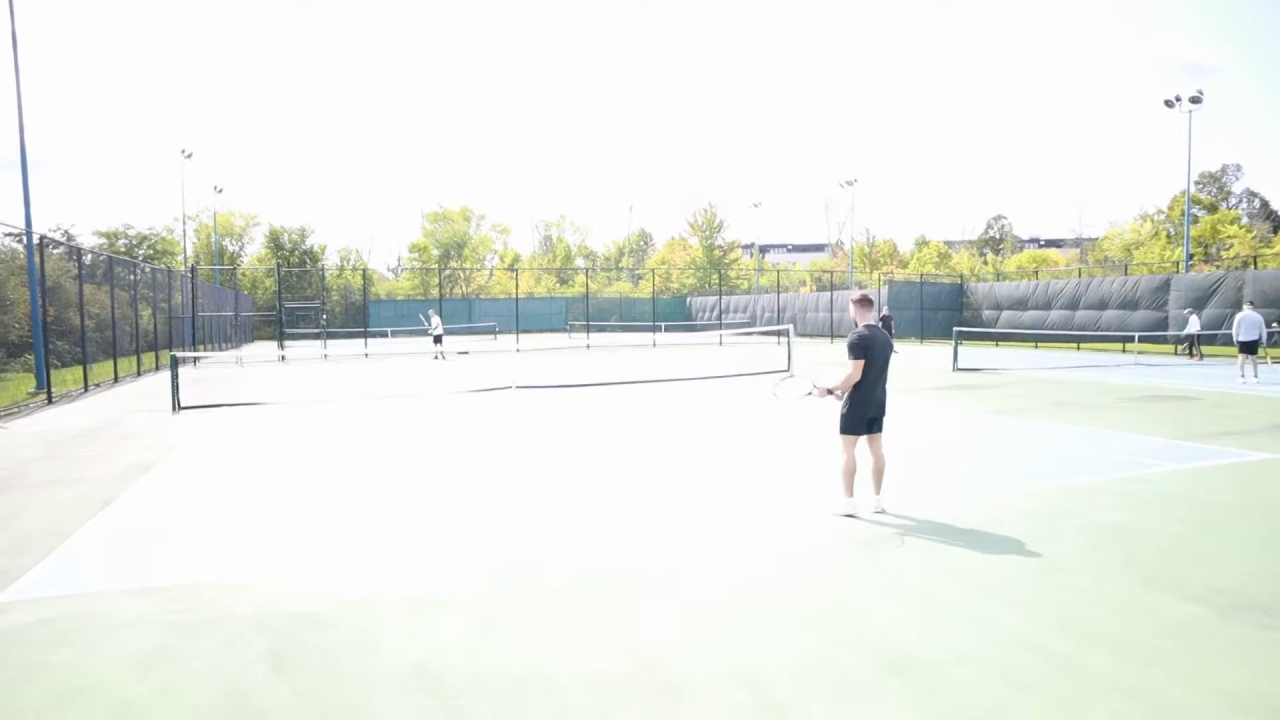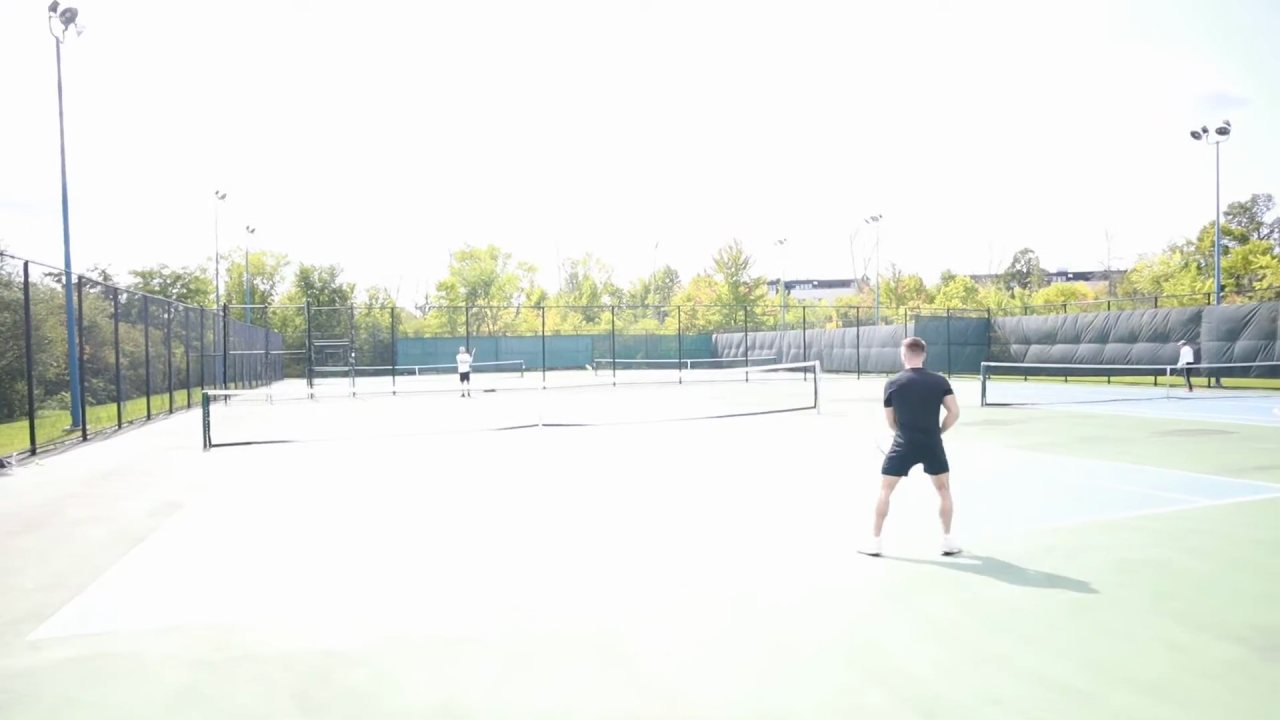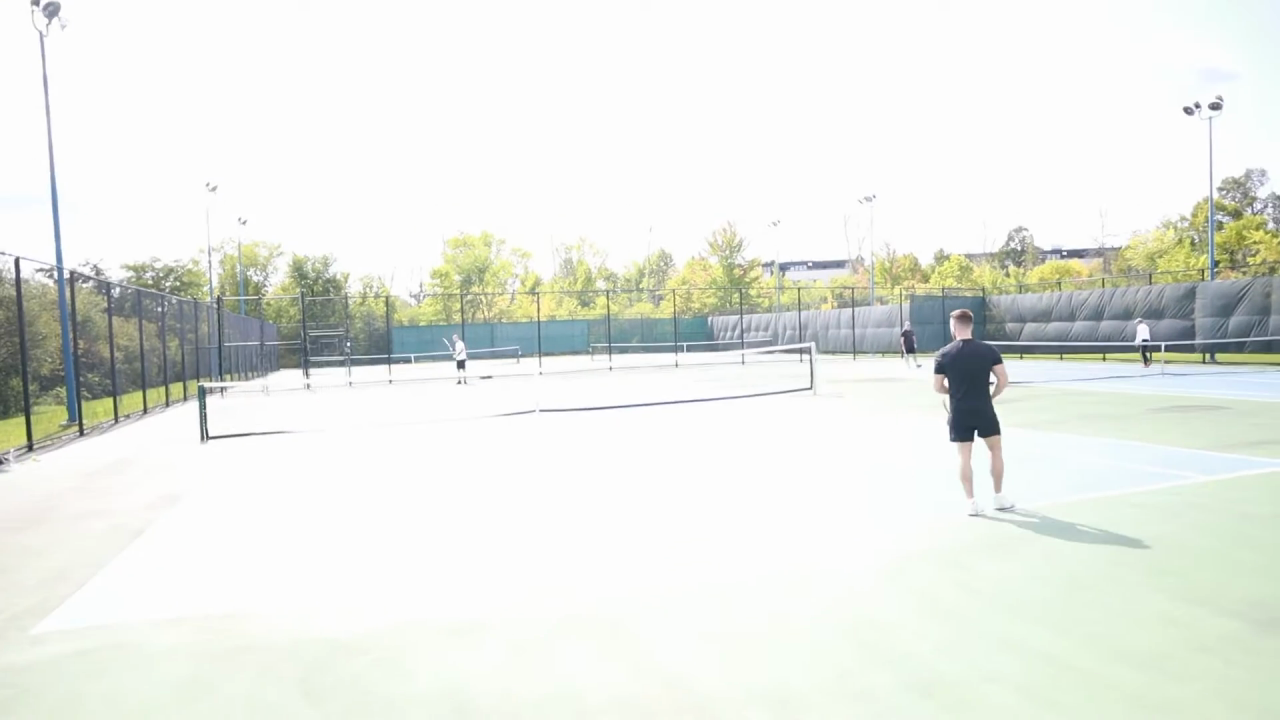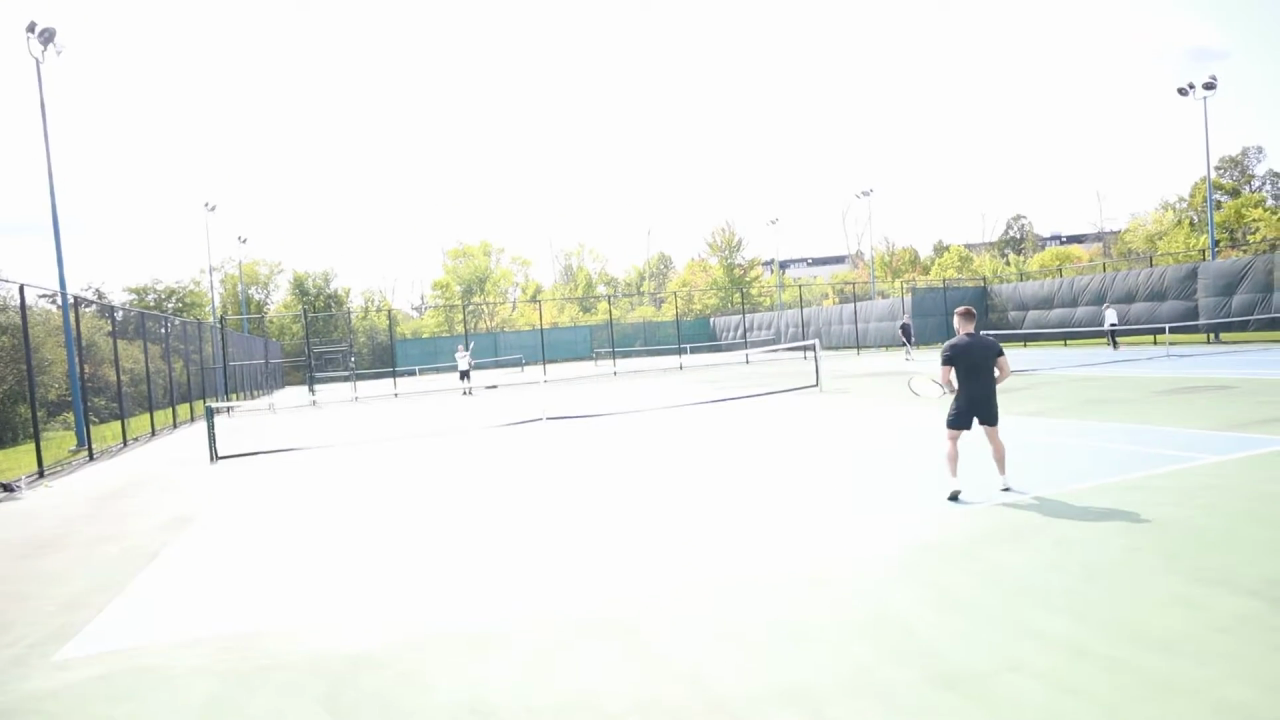
dt=1s
person 1, frame 1
left shoulder: (858, 337)
right shoulder: (885, 337)
left elbow: (855, 375)
left wrist: (830, 390)
left hip: (858, 403)
right hip: (878, 401)
left knee: (848, 451)
right knee: (876, 449)
left ankle: (849, 502)
right ankle: (877, 500)
person 1, frame 2
left shoulder: (893, 384)
right shoulder: (939, 381)
left elbow: (890, 421)
right elbow: (954, 413)
right wrist: (938, 432)
left hip: (904, 444)
right hip: (932, 444)
left knee: (885, 490)
right knee: (944, 490)
left ankle: (874, 542)
right ankle: (947, 541)
person 1, frame 3
left shoulder: (944, 354)
right shoulder: (989, 350)
left elbow: (938, 387)
right elbow: (1003, 380)
right wrist: (991, 396)
left hip: (958, 413)
right hip: (983, 410)
left knee: (964, 457)
right knee: (995, 451)
left ankle: (972, 503)
right ankle: (999, 497)
person 1, frame 4
left shoulder: (951, 346)
right shoulder: (991, 343)
left elbow: (944, 379)
right elbow: (1005, 372)
left wrist: (952, 389)
left hip: (964, 400)
right hip: (988, 398)
left knee: (951, 440)
right knee: (994, 438)
left ankle: (954, 483)
right ankle: (1003, 479)
